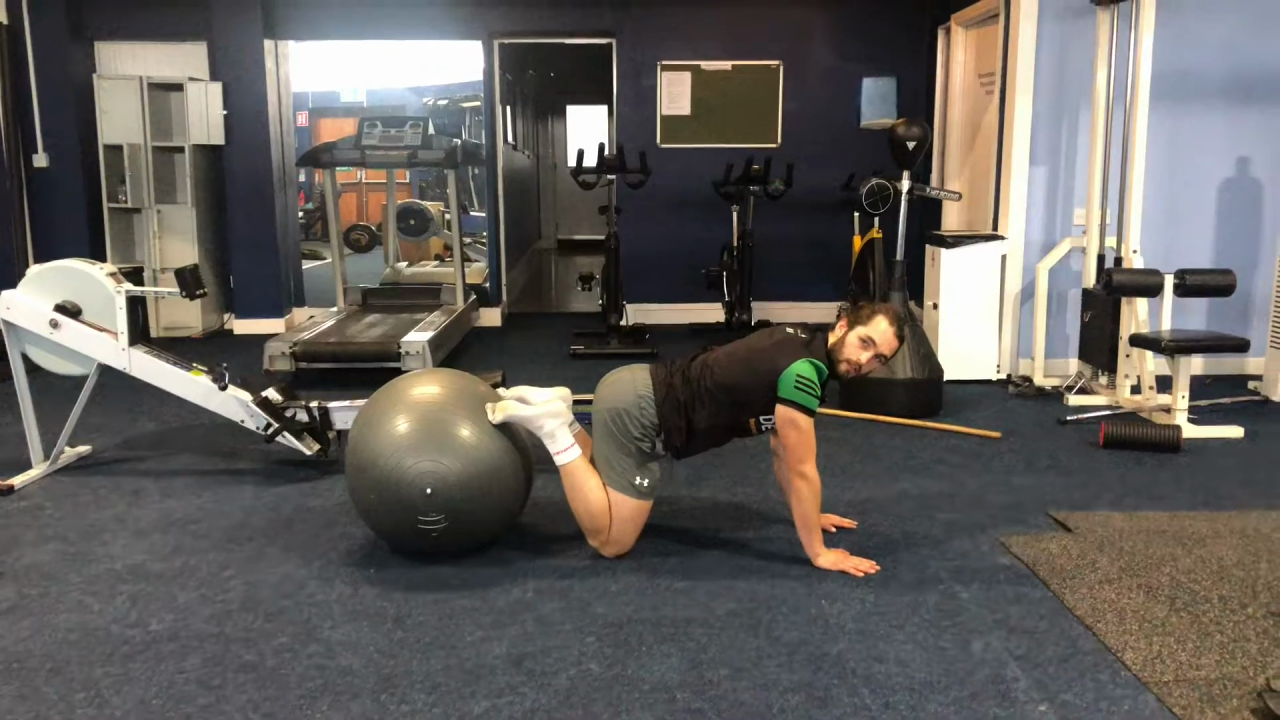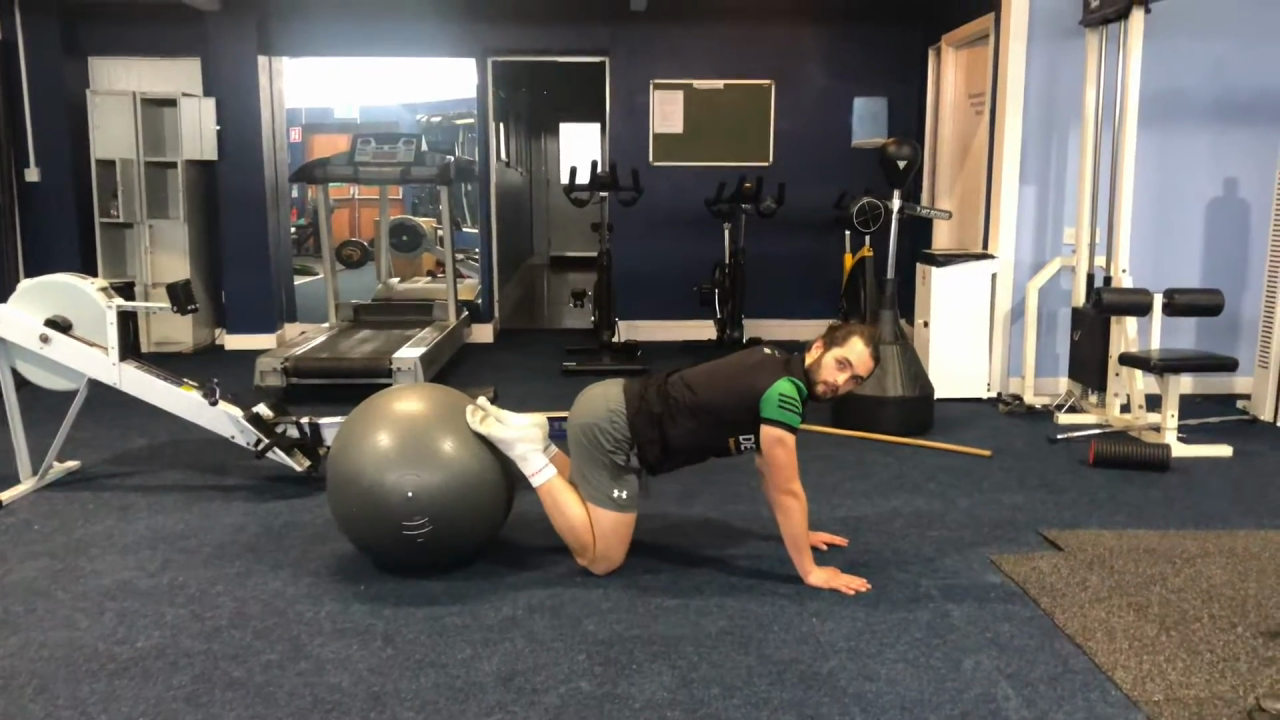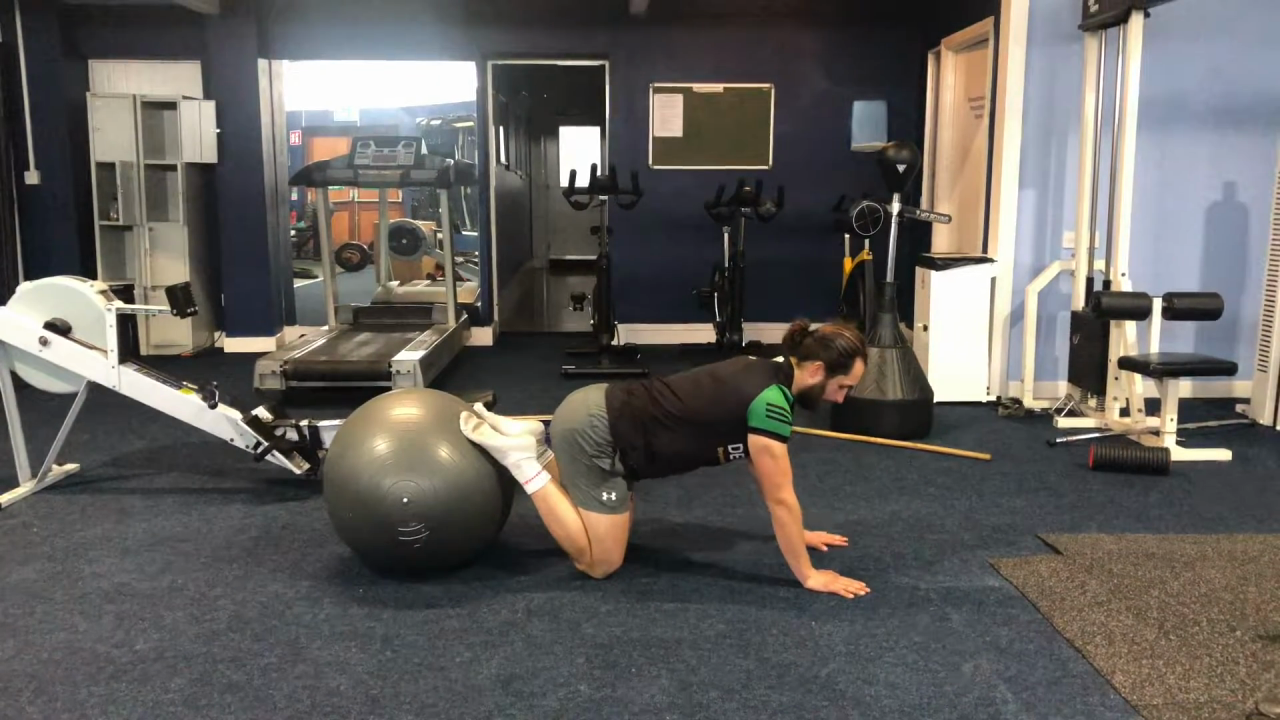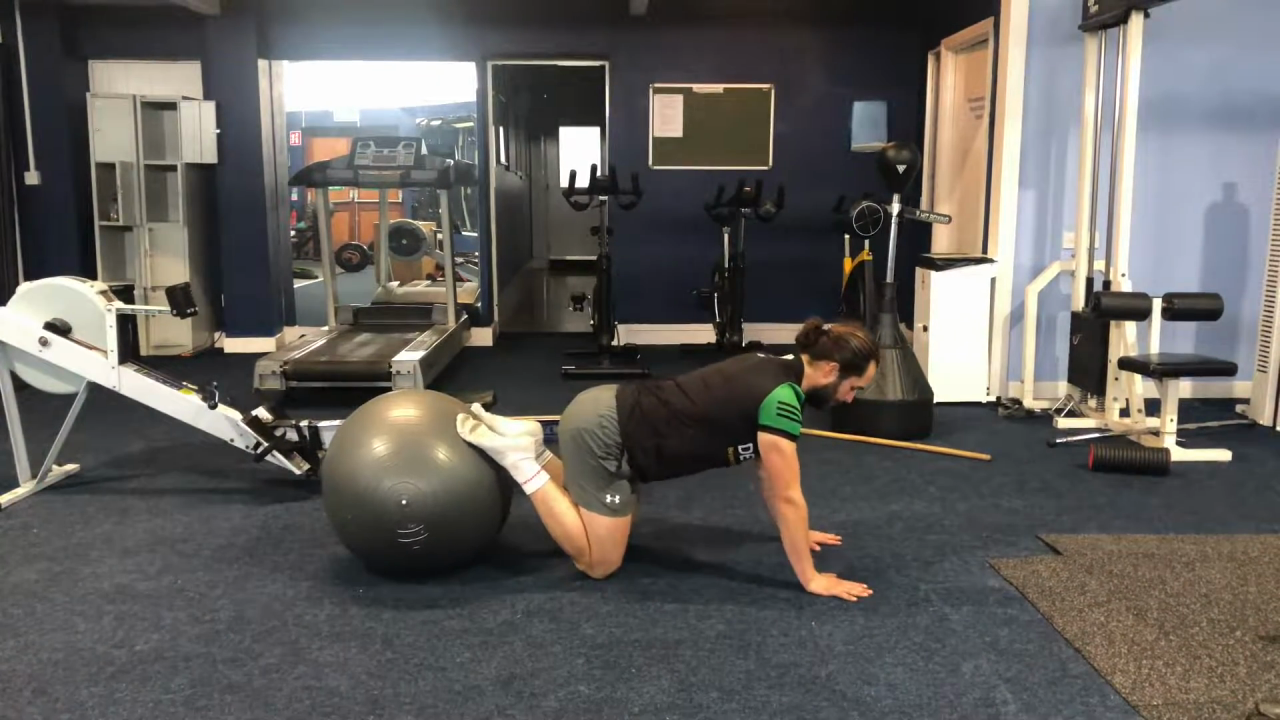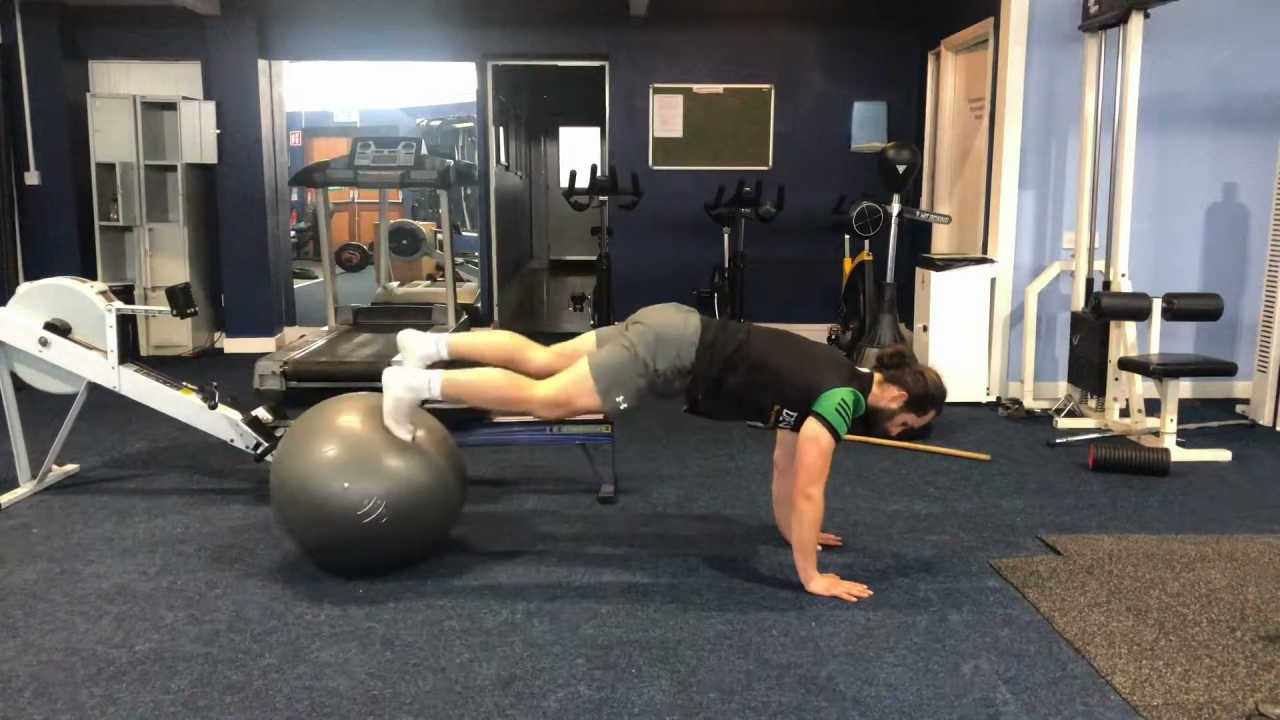
dt=1s
person 1, frame 1
left shoulder: (800, 344)
right shoulder: (804, 371)
left elbow: (782, 449)
right elbow: (802, 471)
left wrist: (808, 515)
right wrist: (819, 552)
left hip: (638, 389)
right hip: (639, 410)
left knee: (610, 499)
right knee: (611, 540)
left ankle: (553, 411)
right ankle: (553, 426)
person 1, frame 2
left shoulder: (780, 367)
right shoulder: (784, 393)
left elbow: (769, 469)
right elbow: (786, 491)
left wrist: (798, 533)
right wrist: (809, 571)
left hip: (613, 405)
right hip: (612, 426)
left knee: (598, 516)
right knee: (601, 558)
left ankle: (530, 436)
right ankle: (526, 449)
person 1, frame 3
left shoulder: (767, 374)
right shoulder: (771, 399)
left elbow: (764, 472)
right elbow: (780, 497)
left wrist: (797, 533)
right wrist: (808, 576)
left hip: (597, 411)
right hip: (593, 432)
left knee: (613, 521)
right knee: (601, 562)
left ankle: (524, 440)
right ankle: (519, 455)
person 1, frame 4
left shoulder: (775, 372)
right shoulder: (782, 398)
left elbow: (767, 471)
right elbow: (788, 496)
left wrist: (795, 532)
right wrist: (811, 578)
left hip: (607, 412)
right hip: (603, 432)
left knee: (603, 523)
right knee: (599, 562)
left ankle: (521, 442)
right ankle: (520, 459)
person 1, frame 5
left shoulder: (825, 383)
right shoulder: (841, 400)
left elbow: (785, 465)
right elbow: (807, 492)
left wrist: (794, 534)
right wrist: (811, 577)
left hip: (675, 330)
right hip: (673, 348)
left knee: (540, 360)
right knee: (543, 400)
left ankle: (426, 347)
right ankle: (415, 383)
